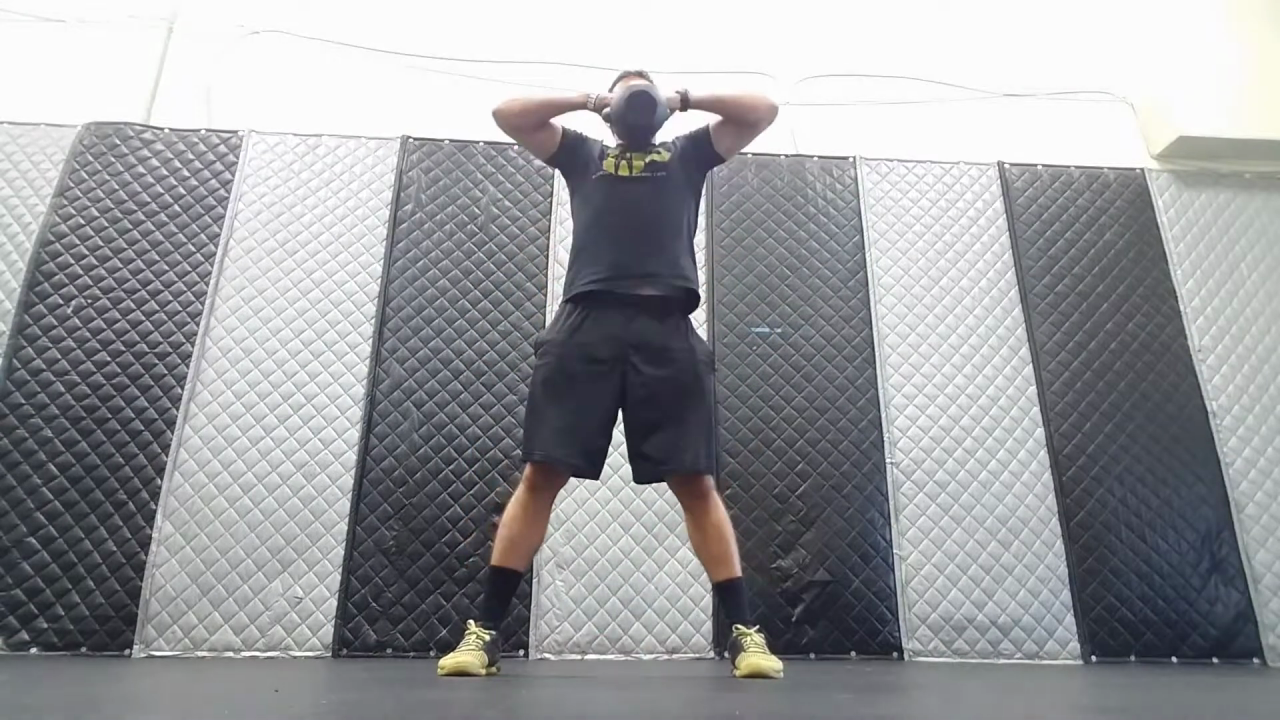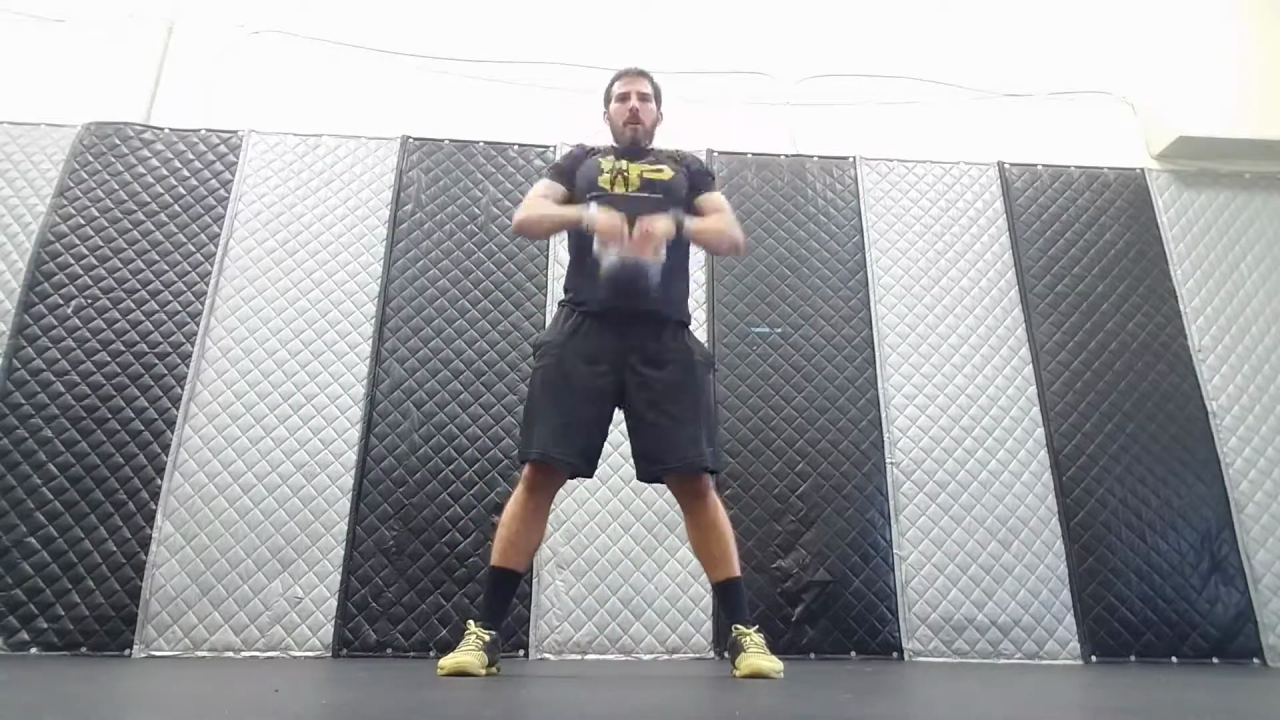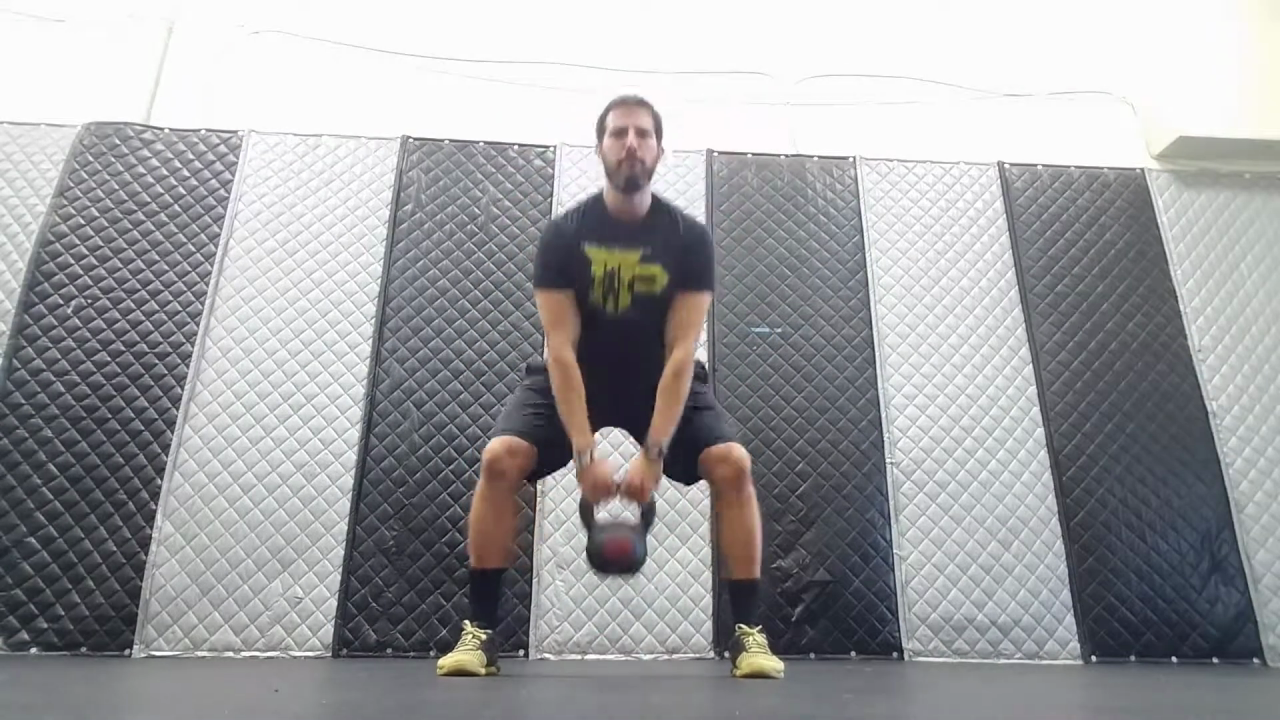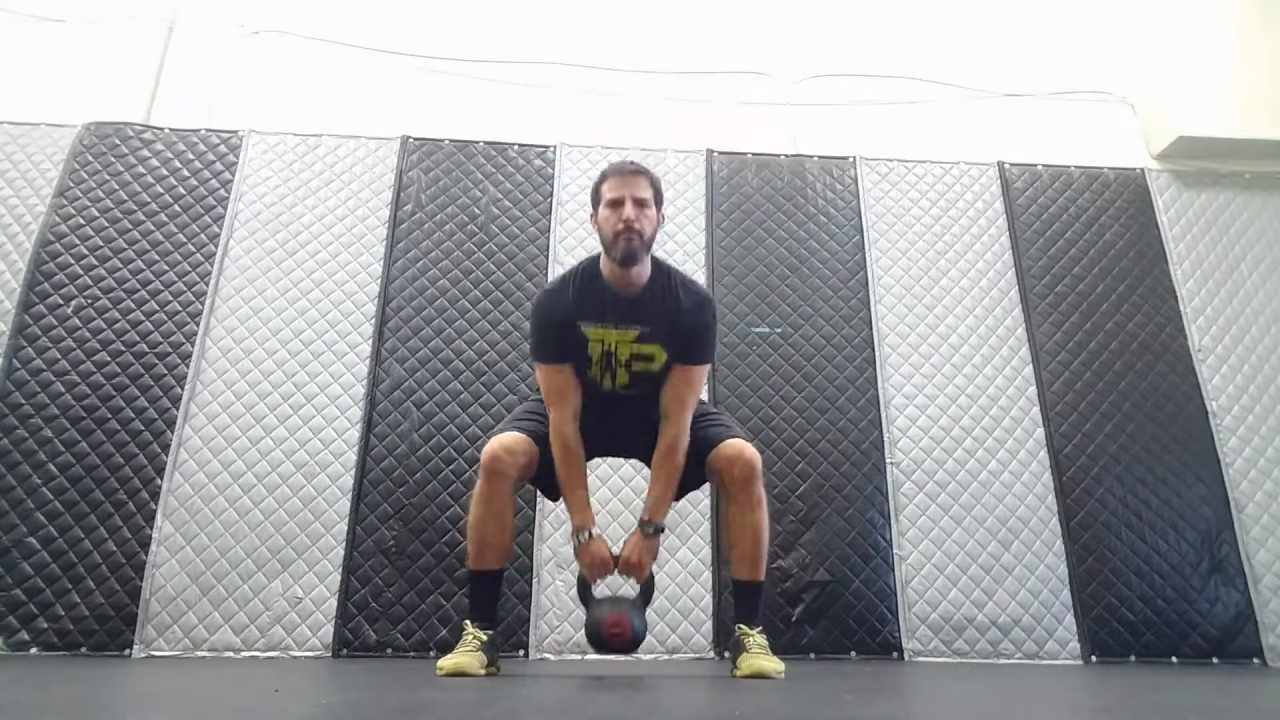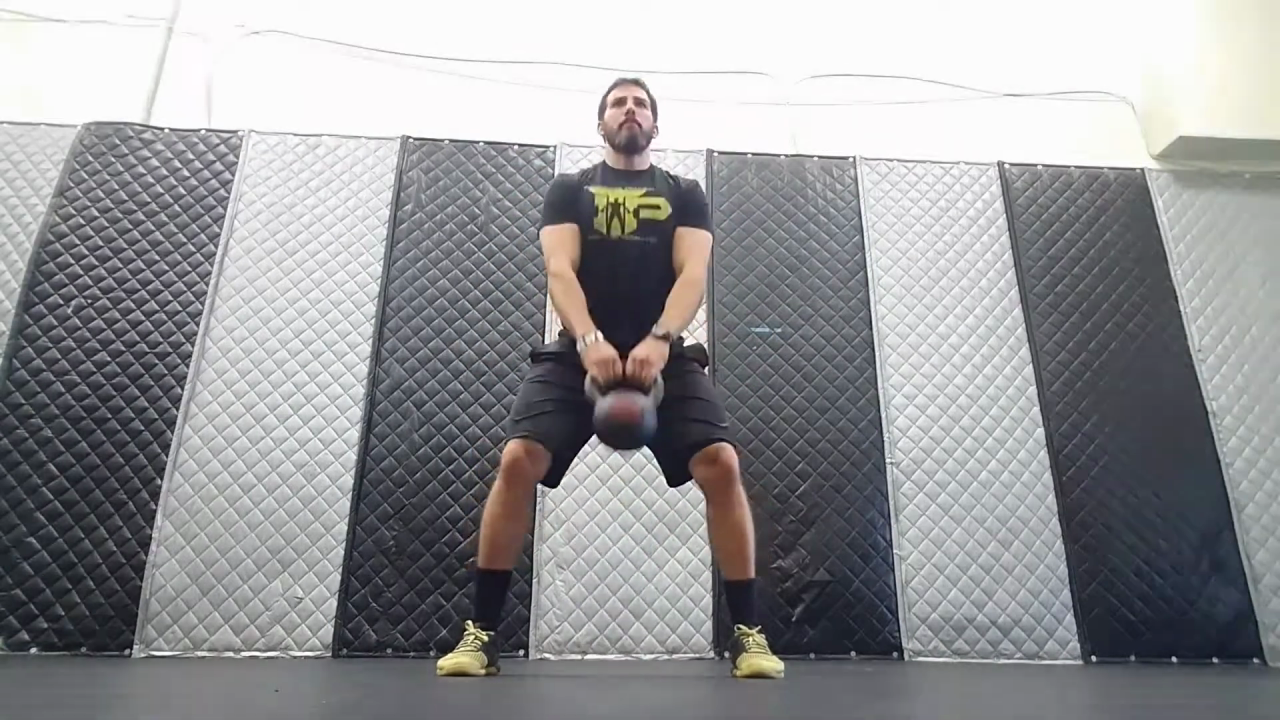
dt=0.3s
person 1, frame 1
left shoulder: (688, 149)
right shoulder: (581, 149)
left elbow: (761, 110)
right elbow: (508, 113)
left wrist: (686, 99)
right wrist: (588, 98)
left hip: (666, 327)
right hip: (586, 322)
left knee: (696, 482)
right knee: (541, 475)
left ankle: (743, 632)
right ankle: (483, 630)
person 1, frame 2
left shoulder: (687, 168)
right shoulder: (578, 161)
left elbow: (733, 236)
right elbow: (525, 218)
left wrist: (675, 224)
right wrist: (586, 215)
left hip: (663, 337)
right hip: (582, 332)
left knee: (693, 482)
right knee: (539, 476)
left ankle: (743, 633)
right ankle: (483, 632)
person 1, frame 3
left shoulder: (691, 239)
right shoulder: (563, 236)
left elbow: (681, 354)
right elbow: (560, 351)
left wrist: (654, 454)
right wrist: (584, 455)
left hip: (659, 382)
right hip: (579, 378)
left knee: (732, 466)
right knee: (501, 459)
left ankle: (747, 631)
right ankle: (480, 630)
person 1, frame 4
left shoulder: (691, 304)
right shoulder: (558, 301)
left elbow: (676, 427)
right elbow: (563, 420)
left wrist: (649, 529)
right wrist: (583, 532)
left hip: (661, 416)
right hip: (577, 413)
left knee: (742, 464)
right knee: (499, 458)
left ankle: (748, 632)
right ankle: (479, 633)
person 1, frame 5
left shoulder: (681, 190)
right shoulder: (572, 186)
left elbow: (693, 275)
right elbow: (560, 273)
left wrist: (661, 339)
right wrist: (588, 342)
left hip: (661, 352)
right hip: (578, 351)
left knee: (721, 466)
right knee: (518, 461)
left ankle: (746, 633)
right ankle: (480, 634)
